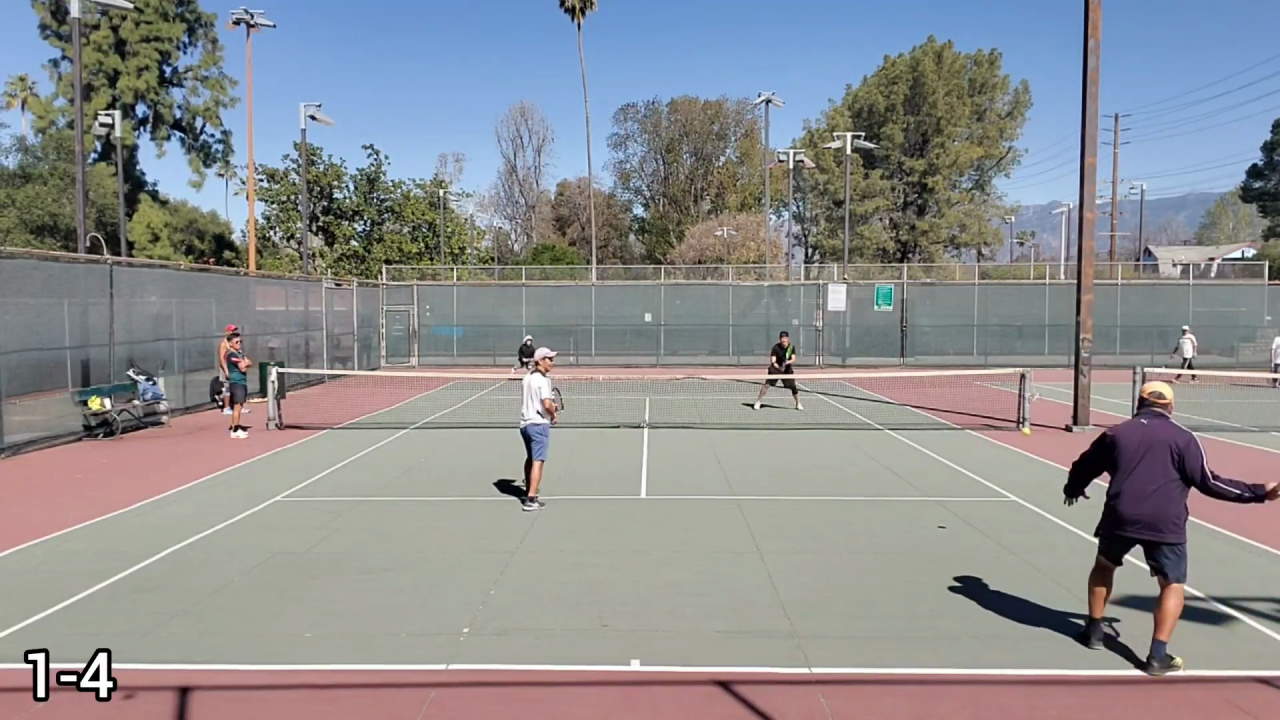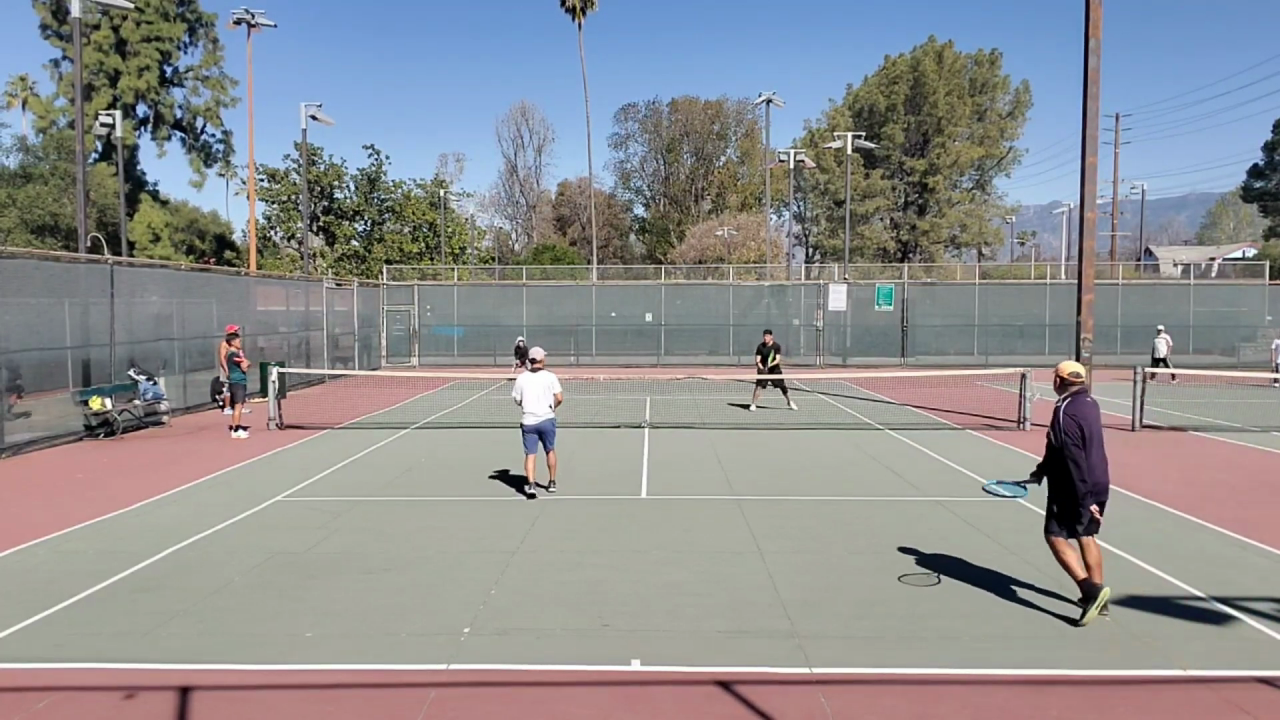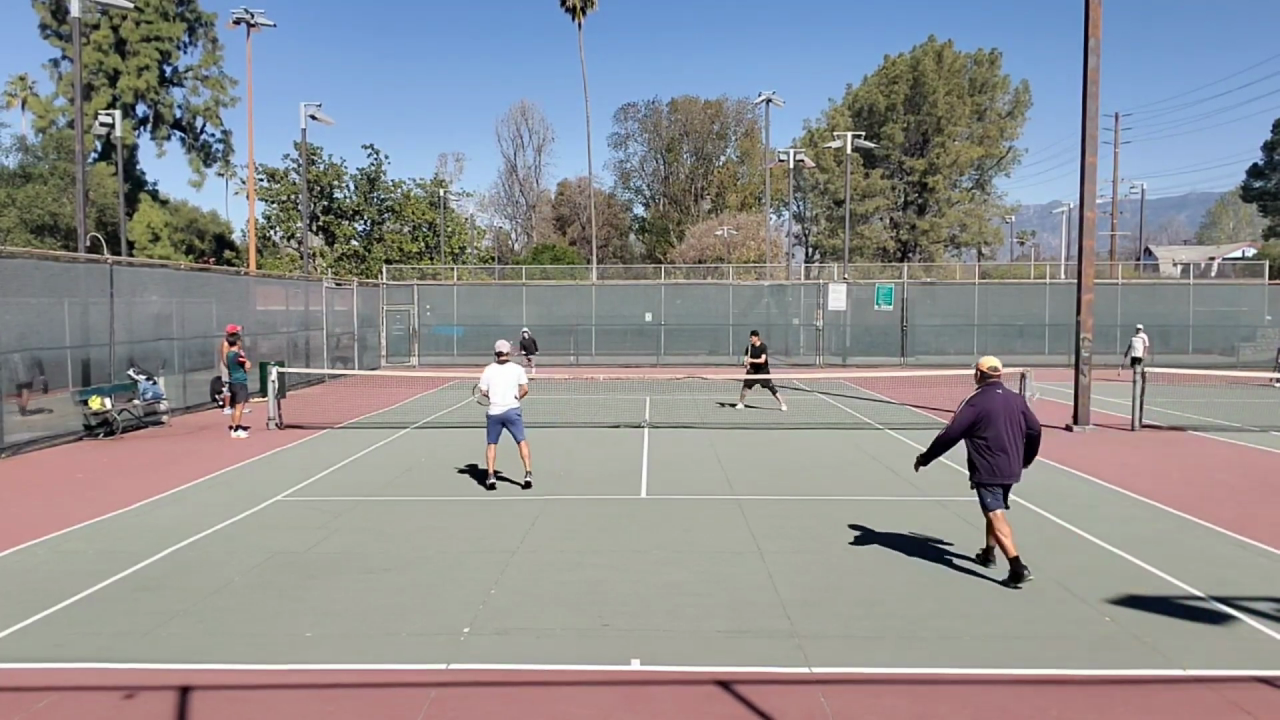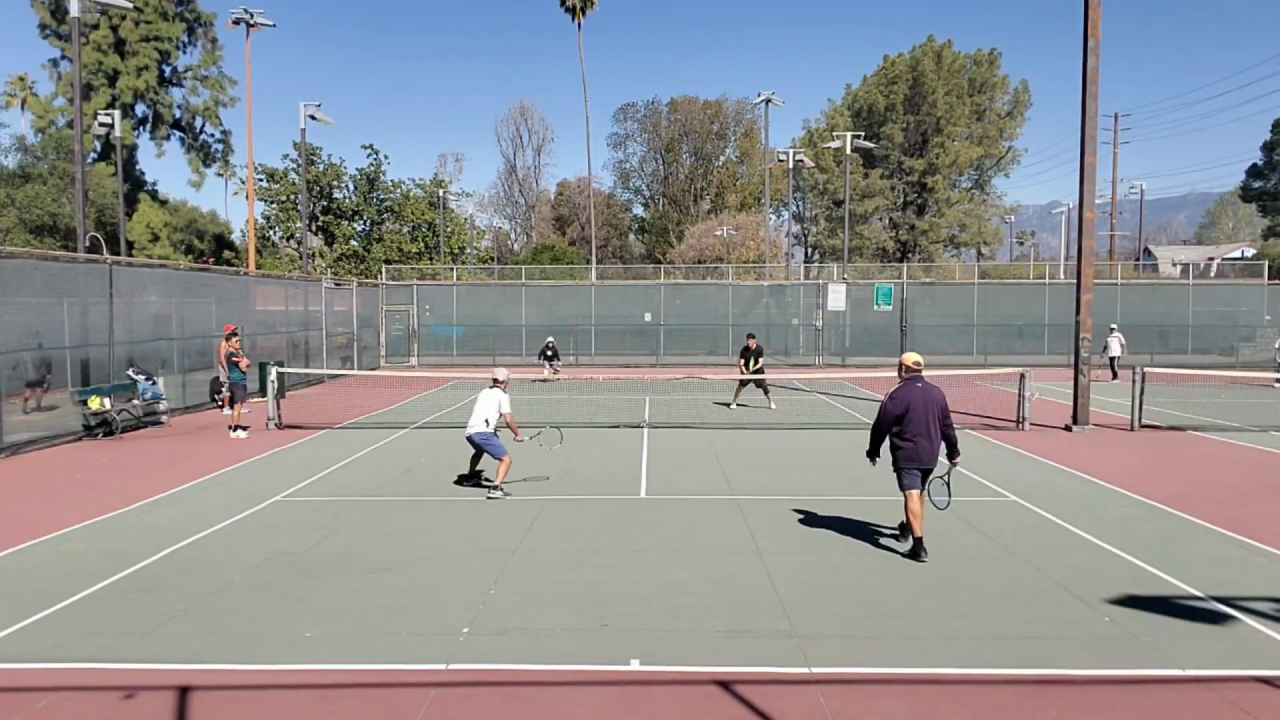
dt=0.7s
person 1, frame 1
left shoulder: (1115, 434)
right shoulder: (1182, 438)
left elbow: (1084, 469)
right elbow: (1208, 483)
left wrist: (1073, 490)
left hip: (1120, 518)
right hip: (1166, 523)
left knee: (1104, 568)
right knee: (1173, 586)
left ankle: (1094, 630)
right ankle: (1158, 655)
person 1, frame 2
left shoulder: (1065, 411)
right shoulder: (1089, 404)
left elbow: (1073, 459)
left wrist: (1083, 498)
right wrist: (1042, 470)
left hip: (1074, 490)
right hip: (1098, 485)
left knee: (1057, 538)
right knee: (1087, 537)
left ankle: (1091, 591)
right ankle: (1094, 594)
person 1, frame 3
left shoulder: (974, 403)
right shoulder: (1018, 400)
left elbow: (950, 436)
right elbow: (1034, 432)
left wrist: (925, 457)
right wrist: (1025, 460)
left hip: (986, 471)
right hip: (1010, 469)
left knee: (994, 516)
right knee: (997, 509)
left ankle: (1018, 567)
right ankle: (989, 554)
person 1, frame 4
left shoulder: (896, 395)
right shoulder: (937, 393)
left elbow: (880, 427)
right elbow: (947, 426)
left wrist: (873, 450)
right wrist: (953, 452)
left hip: (906, 456)
right hip: (930, 455)
left knee: (912, 496)
right knee: (917, 492)
left ankle: (919, 546)
right ankle: (907, 528)
